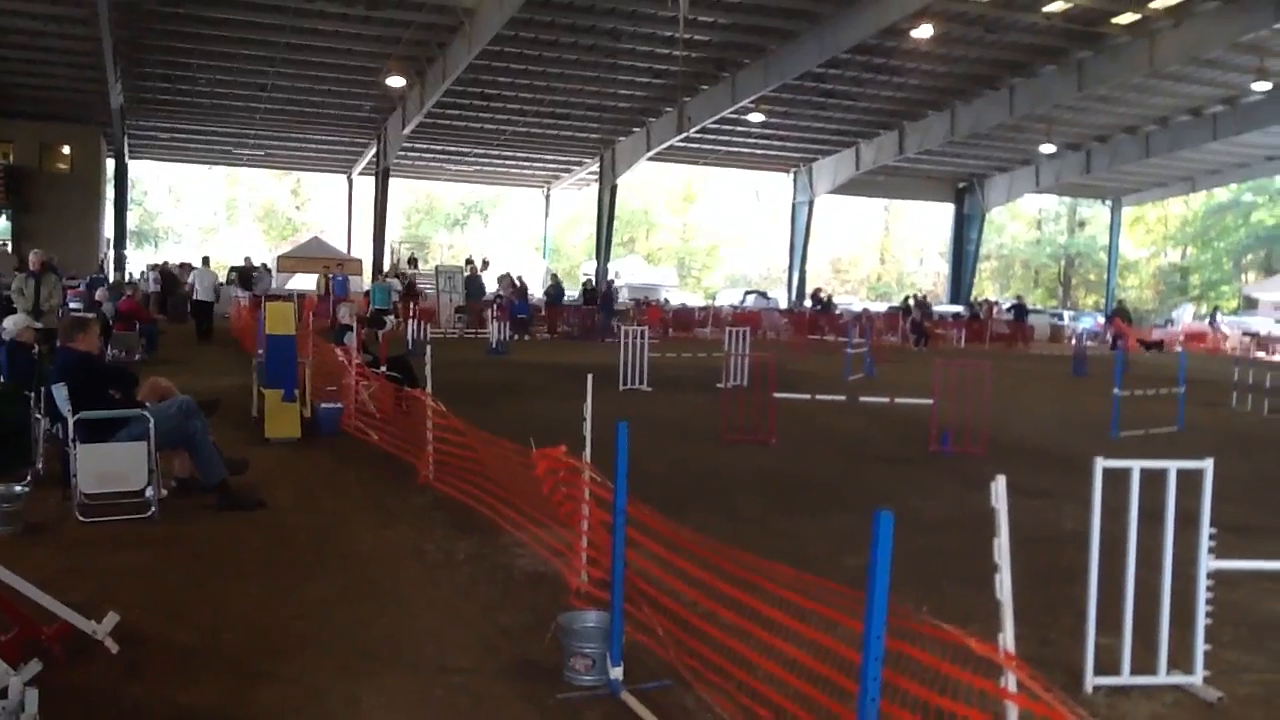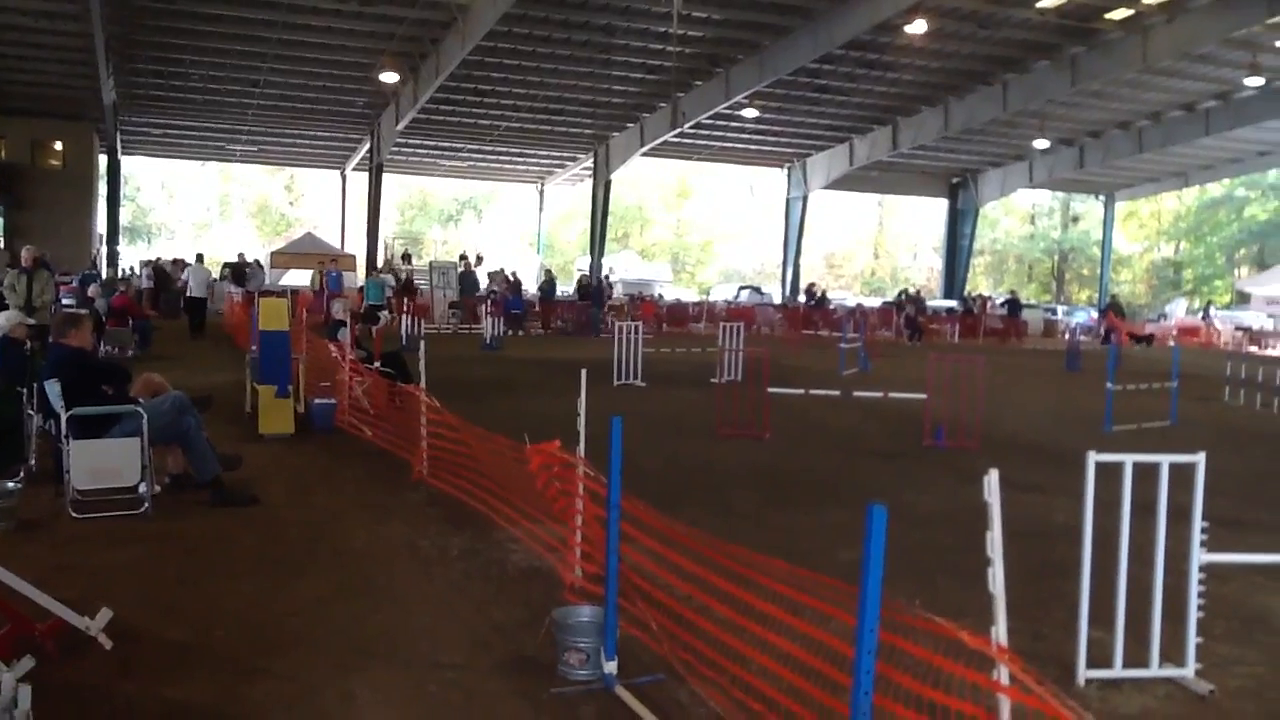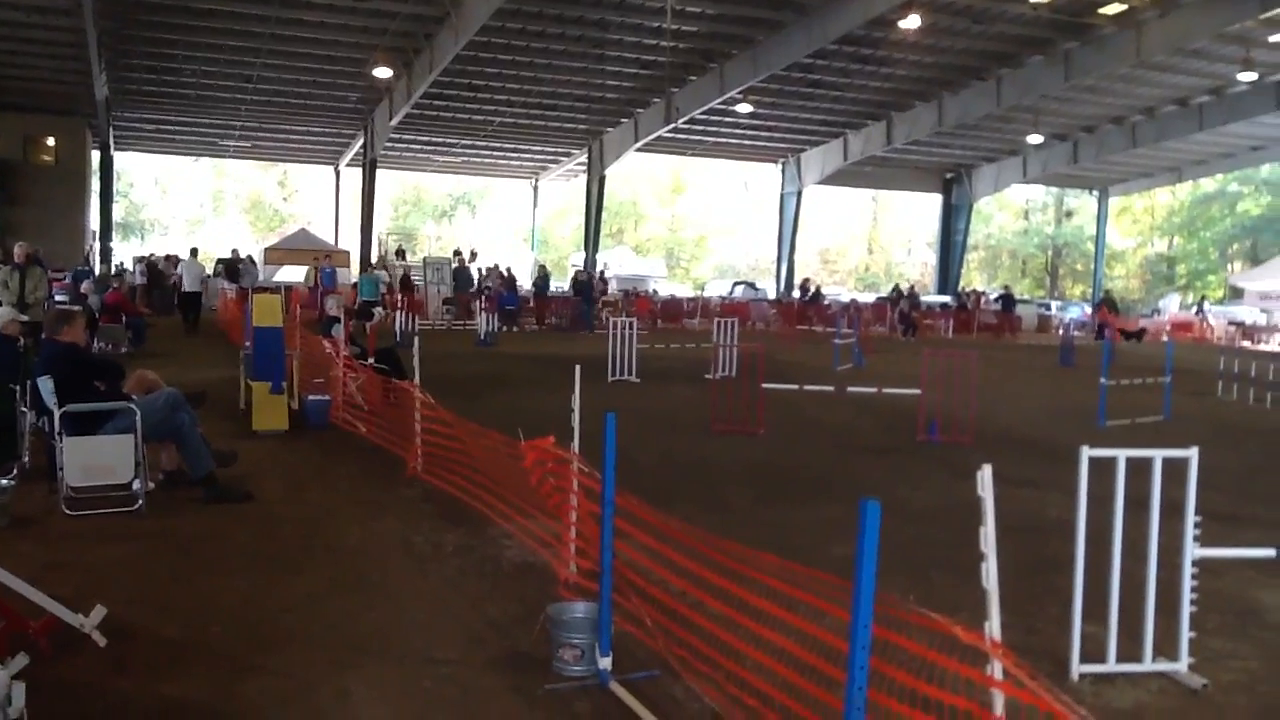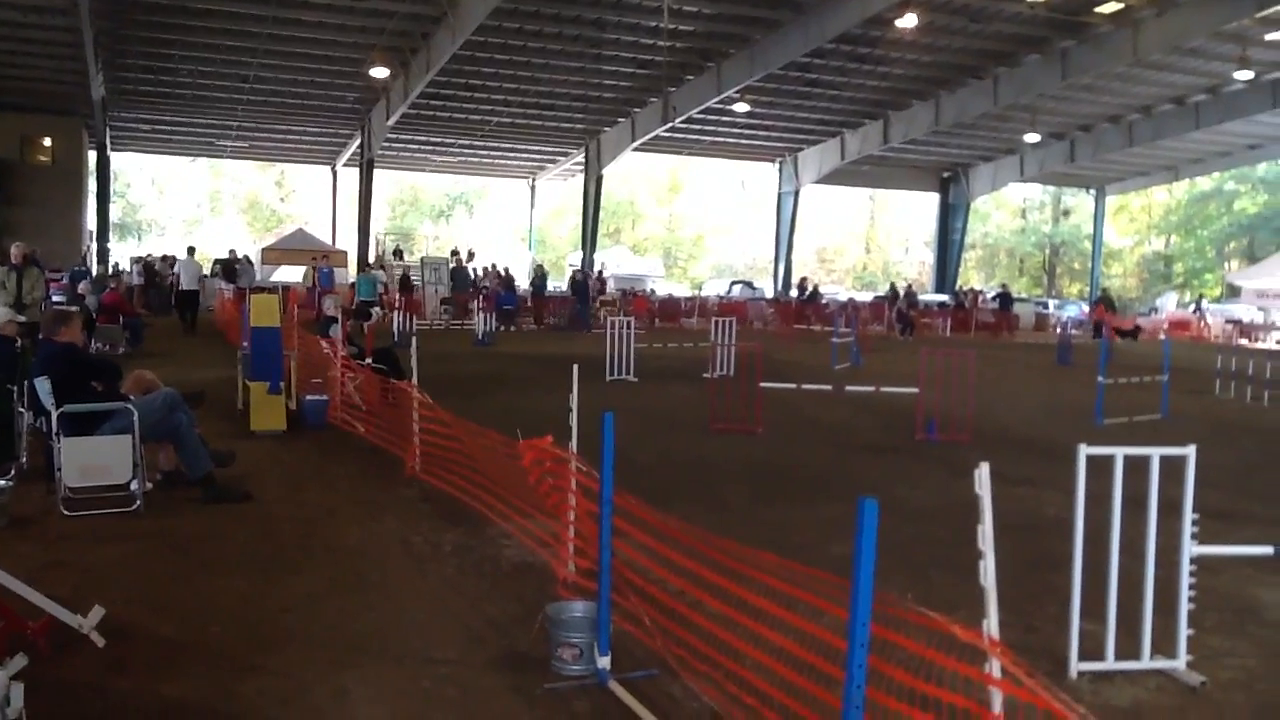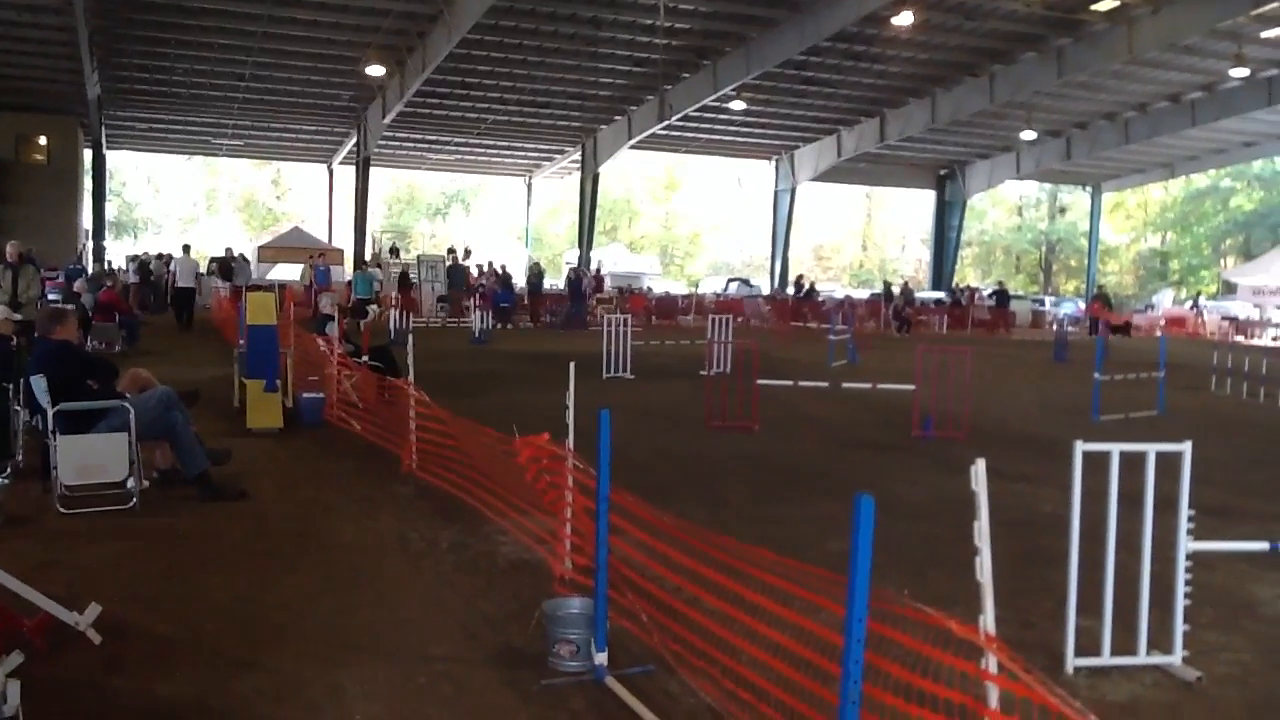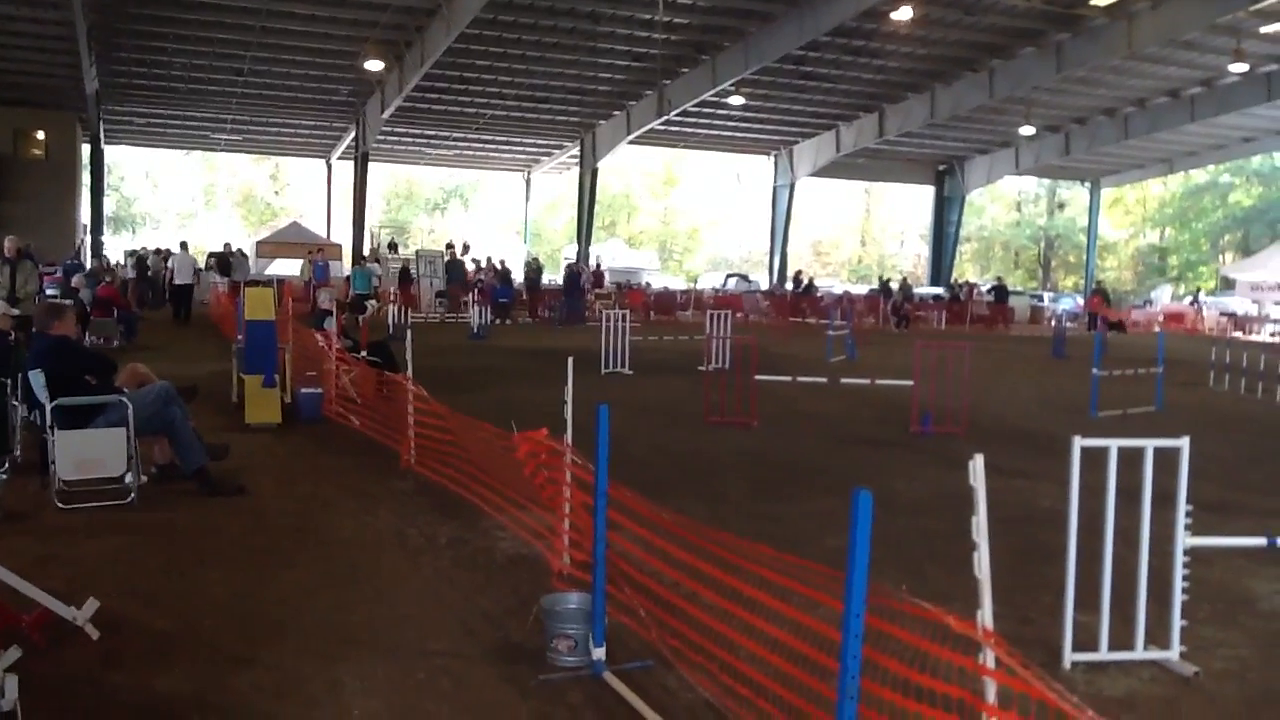
dt=0.1s
person 1, frame 1
left shoulder: (63, 361)
right shoulder: (80, 361)
right elbow: (129, 380)
left hip: (103, 432)
right hip: (115, 434)
left knee: (192, 427)
right knee: (186, 405)
left ankle: (223, 491)
right ankle: (218, 461)
person 1, frame 2
left shoulder: (56, 357)
right shoulder: (73, 357)
right elbow: (122, 376)
left hip: (96, 428)
right hip: (108, 430)
left knee: (185, 422)
right knee: (179, 401)
left ankle: (217, 487)
person 1, frame 3
left shoulder: (49, 353)
right shoulder: (67, 352)
right elbow: (116, 373)
left hip: (89, 425)
right hip: (102, 426)
left knee: (179, 420)
right knee: (172, 397)
left ankle: (211, 484)
right ankle: (206, 454)
person 1, frame 4
left shoulder: (46, 354)
right shoulder: (64, 352)
right elbow: (113, 373)
left hip: (87, 426)
right hip: (99, 426)
left knee: (176, 420)
right knee: (170, 397)
left ankle: (209, 484)
right ankle: (204, 455)
person 1, frame 5
left shoulder: (41, 352)
right shoulder: (60, 350)
right elbow: (109, 371)
left hip: (82, 424)
right hip: (95, 425)
left knee: (172, 418)
right knee: (166, 396)
left ankle: (205, 483)
right ankle: (200, 452)
person 1, frame 6
left shoulder: (39, 347)
right shoulder: (59, 345)
right elbow: (107, 367)
left hip: (80, 419)
right hip: (93, 420)
left knee: (171, 413)
right knee: (165, 391)
left ankle: (203, 477)
right ankle: (198, 448)
